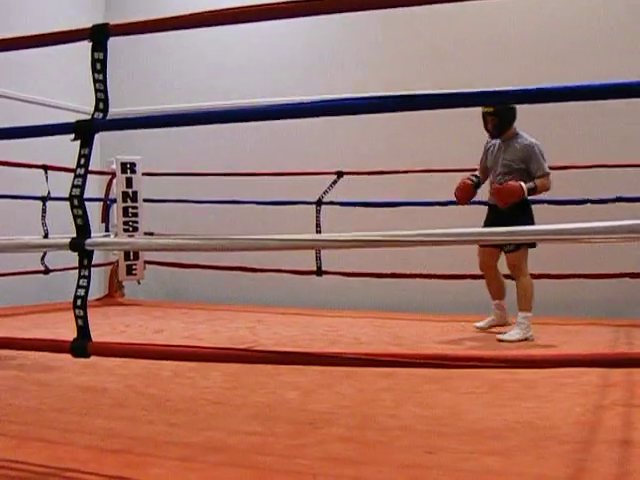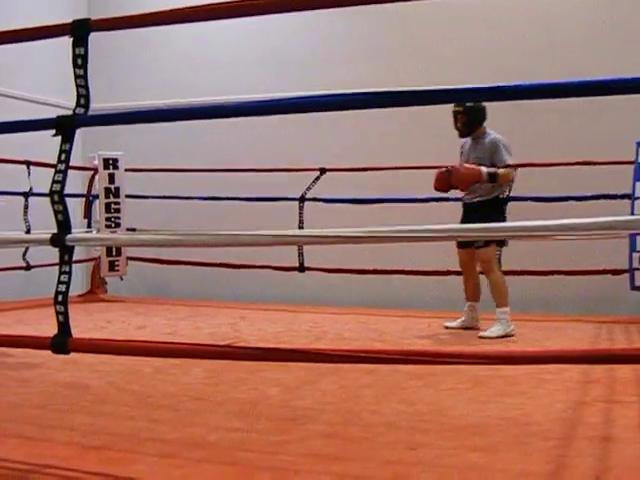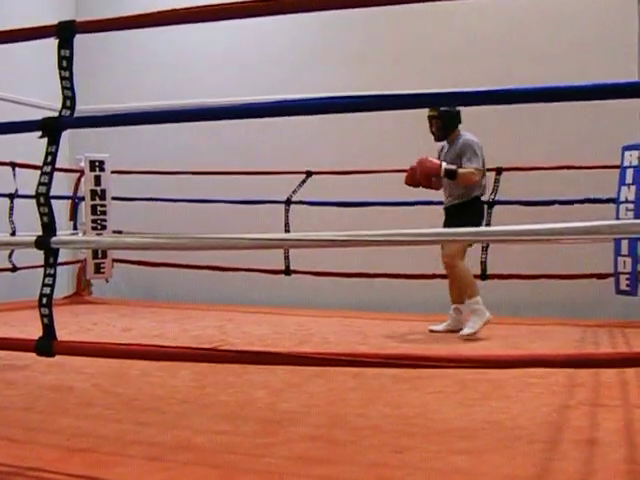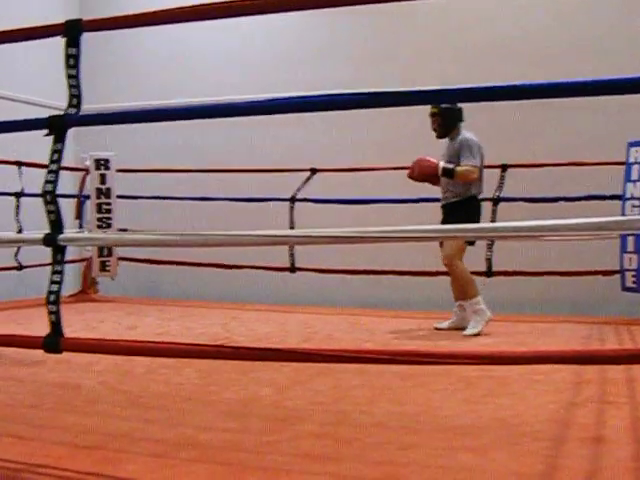
dt=0.2s
person 1, frame 1
left shoulder: (528, 145)
right shoulder: (490, 144)
left elbow: (546, 182)
right elbow: (483, 172)
left wrist: (525, 188)
right wrist: (473, 181)
left hip: (517, 212)
right hip: (494, 211)
left knee: (517, 268)
right knee: (486, 264)
left ankle: (524, 325)
right ankle: (499, 313)
person 1, frame 2
left shoulder: (495, 142)
right shoulder: (466, 144)
left elbow: (509, 174)
left wrist: (485, 174)
right wrist: (451, 179)
left hip: (490, 209)
right hip: (470, 209)
left knee: (489, 264)
right knee: (467, 264)
left ankle: (504, 321)
right ankle: (471, 315)
person 1, frame 3
left shoulder: (468, 143)
right shoulder: (445, 147)
left elbow: (473, 176)
left wrist: (443, 170)
right wrist: (423, 179)
left hip: (468, 209)
right hip: (454, 211)
left knee: (452, 259)
right knee: (450, 263)
left ankle: (477, 310)
right ankle: (457, 318)
person 1, frame 4
left shoulder: (467, 141)
right shoulder: (451, 143)
left elbow: (471, 173)
left wrist: (441, 169)
right wrist: (427, 175)
left hip: (465, 207)
right hip: (451, 208)
left knee: (451, 258)
right knee: (452, 262)
left ankle: (478, 310)
right ankle: (461, 315)
